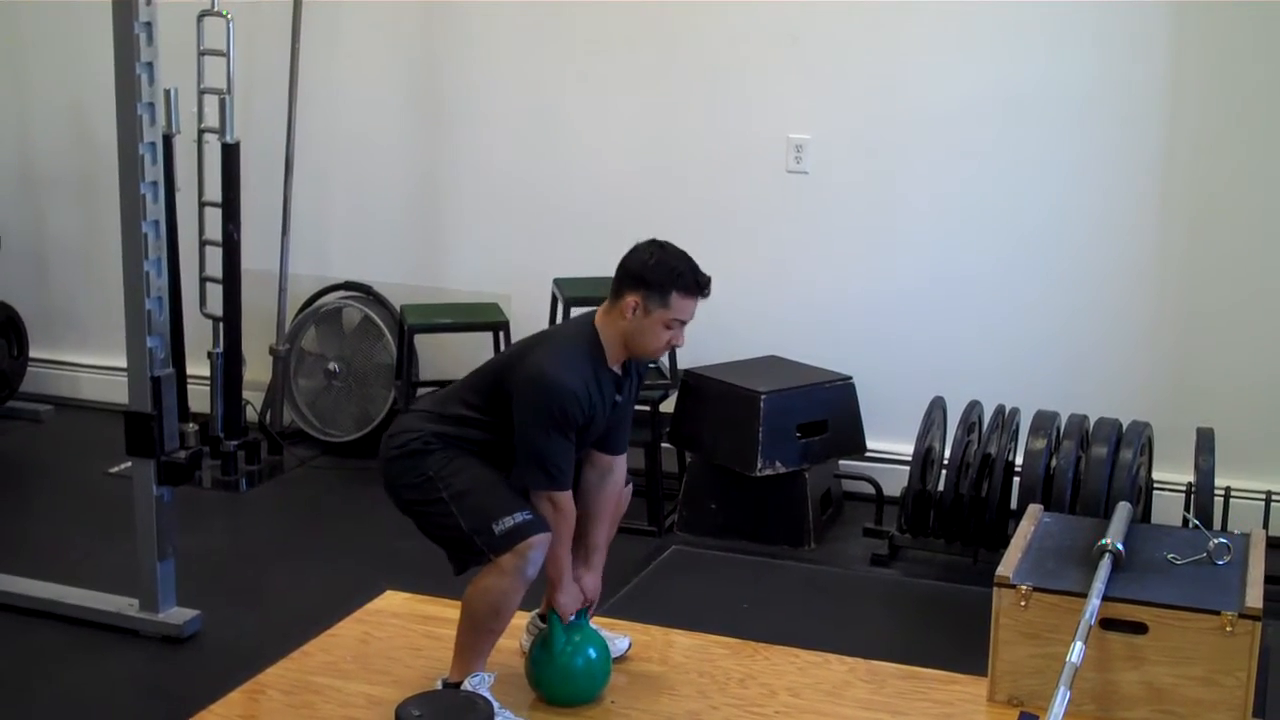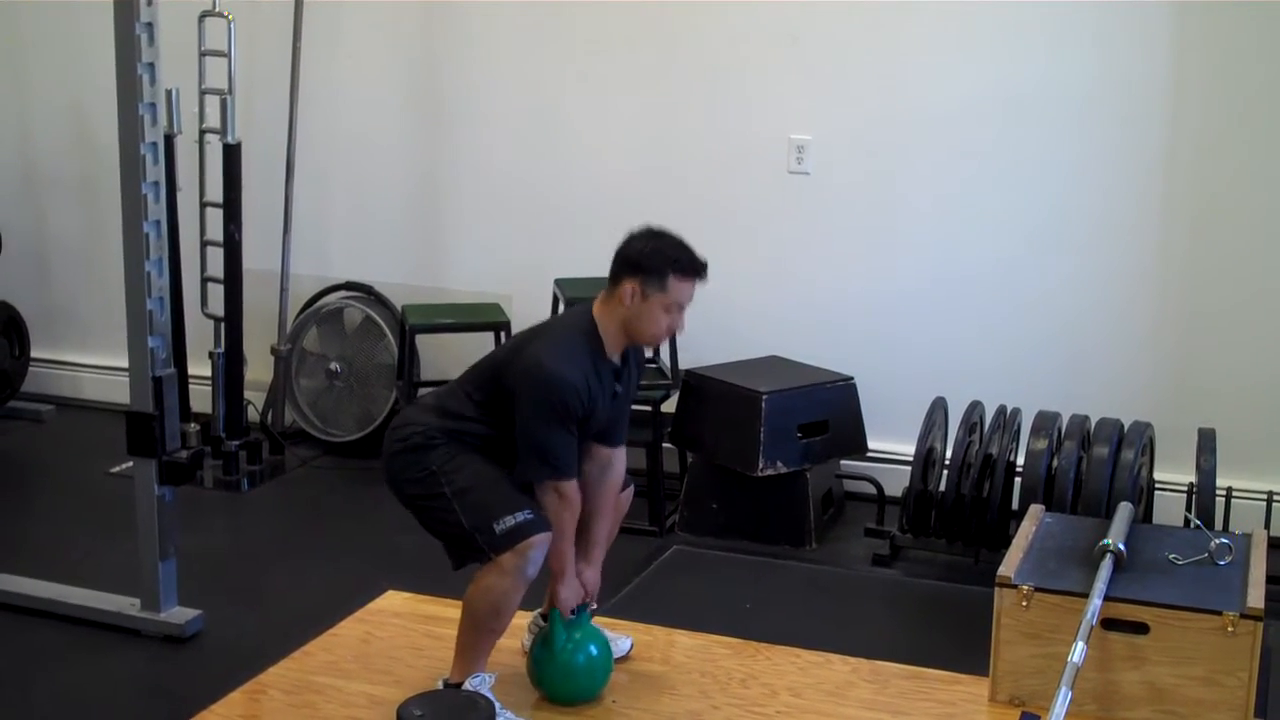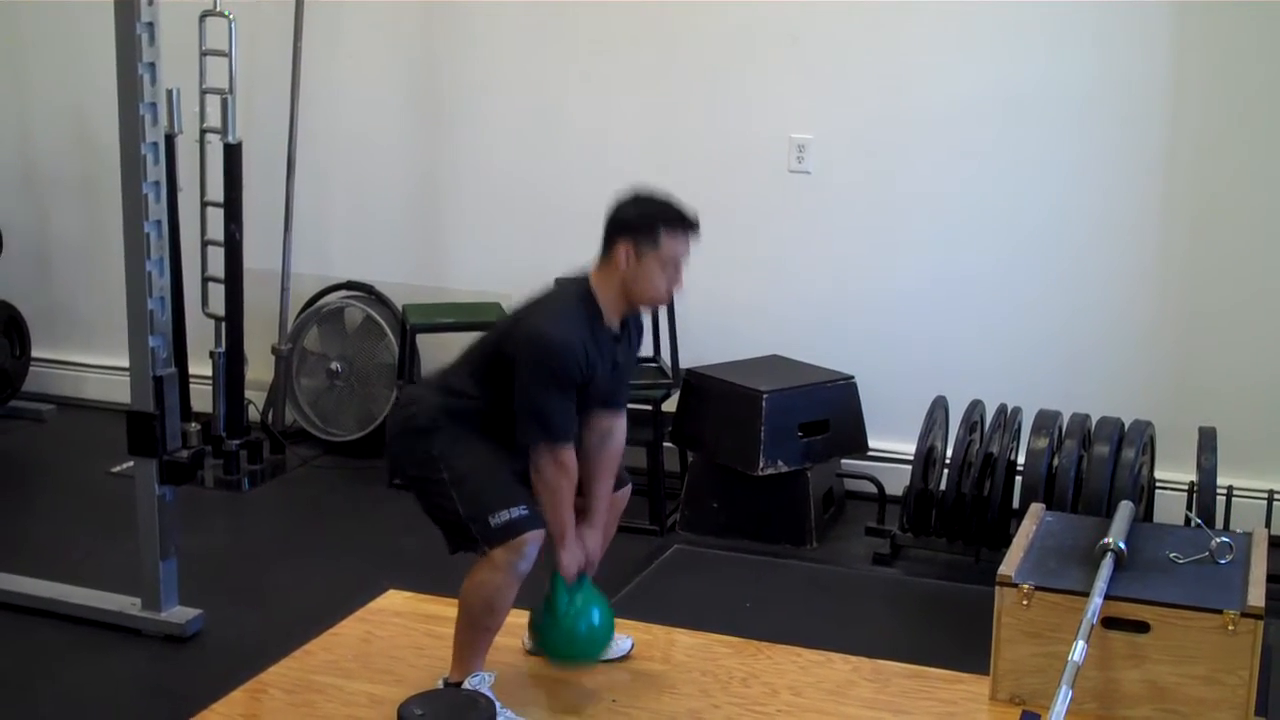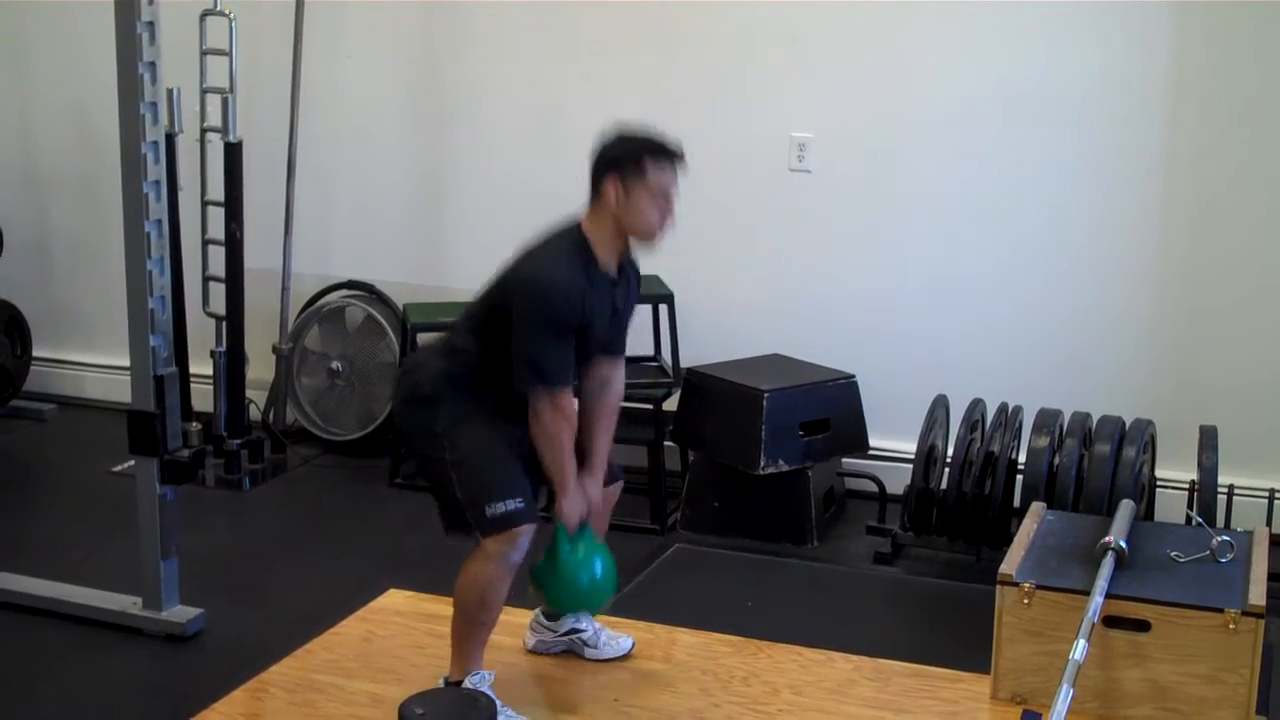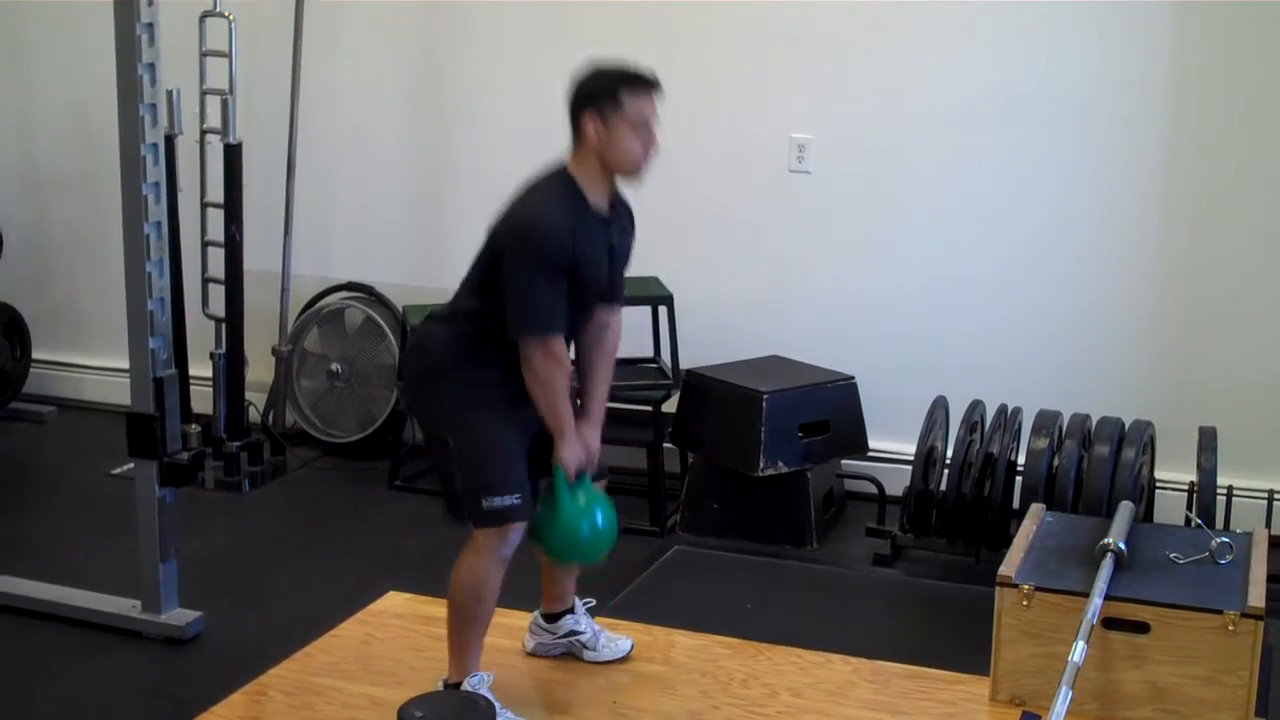
dt=0.1s
person 1, frame 1
left shoulder: (625, 362)
right shoulder: (555, 377)
left elbow: (606, 465)
right elbow: (553, 498)
left wrist: (591, 568)
right wrist: (563, 582)
left hip: (500, 451)
right hip: (427, 455)
left knee: (617, 492)
right knee: (525, 546)
left ankle: (552, 623)
person 1, frame 2
left shoulder: (624, 353)
right shoulder: (555, 369)
left elbow: (605, 459)
right elbow: (558, 489)
left wrist: (591, 562)
right wrist: (564, 575)
left hip: (500, 448)
right hip: (428, 449)
left knee: (617, 492)
right knee: (526, 545)
left ankle: (554, 622)
person 1, frame 3
left shoulder: (624, 321)
right shoulder: (554, 334)
left elbow: (606, 424)
right elbow: (553, 456)
left wrist: (589, 526)
right wrist: (567, 543)
left hip: (504, 429)
right hip: (438, 432)
left knee: (613, 492)
right knee: (519, 540)
person 1, frame 4
left shoulder: (622, 271)
right shoulder: (550, 281)
left elbow: (605, 373)
right elbow: (552, 403)
left wrist: (592, 476)
right wrist: (567, 492)
left hip: (507, 397)
right hip: (442, 399)
left knee: (603, 486)
right knee: (512, 529)
left ankle: (558, 618)
person 1, frame 5
left shoulder: (615, 215)
right shoulder: (542, 222)
left elbow: (603, 321)
right elbow: (543, 347)
left wrist: (592, 423)
right wrist: (564, 437)
left hip: (525, 372)
right hip: (460, 368)
right knee: (503, 521)
left ankle: (557, 621)
